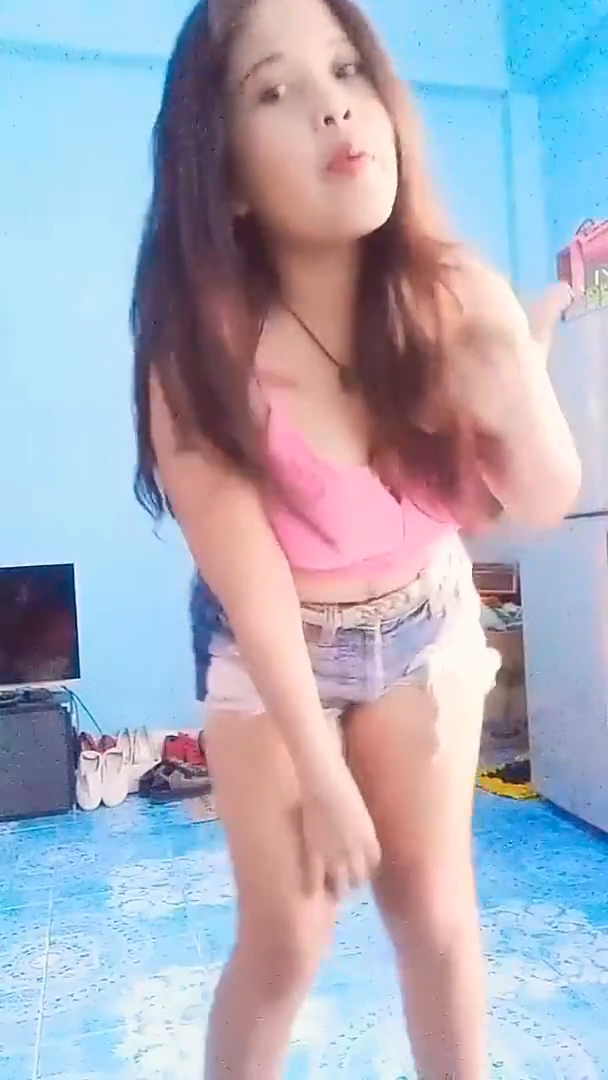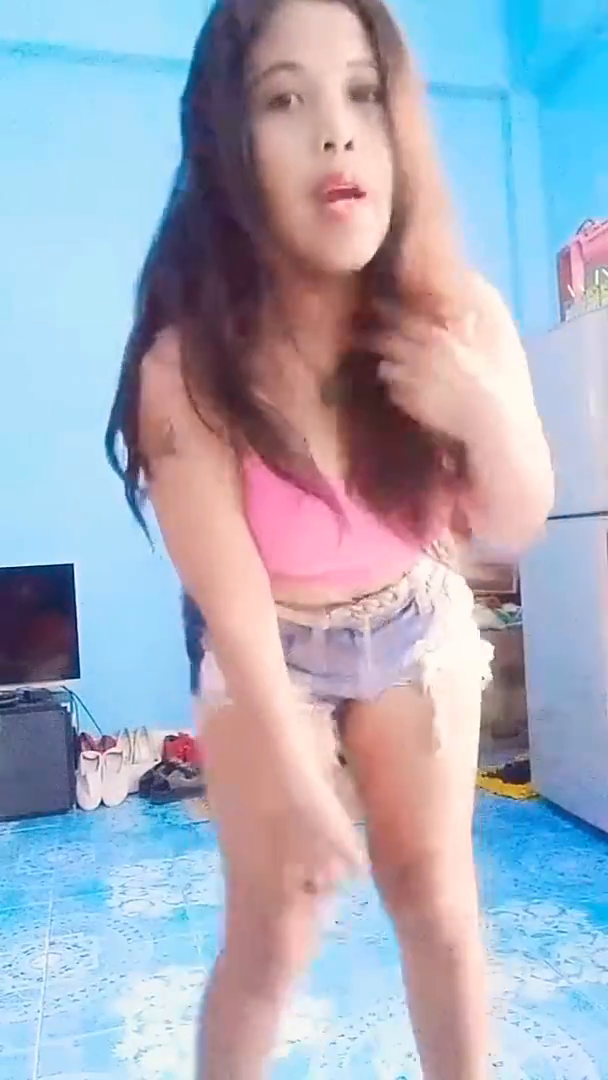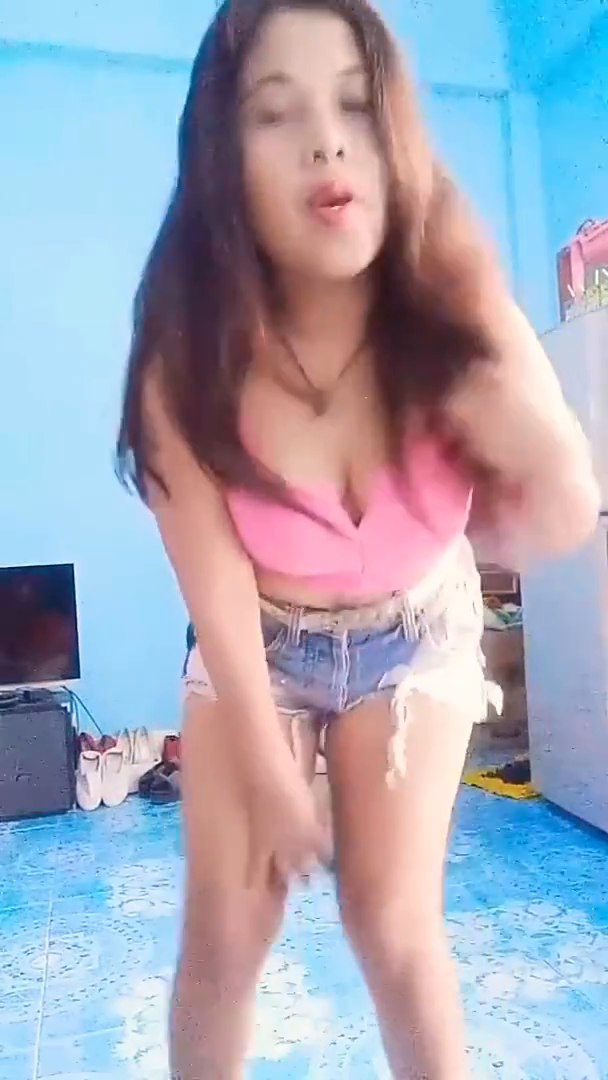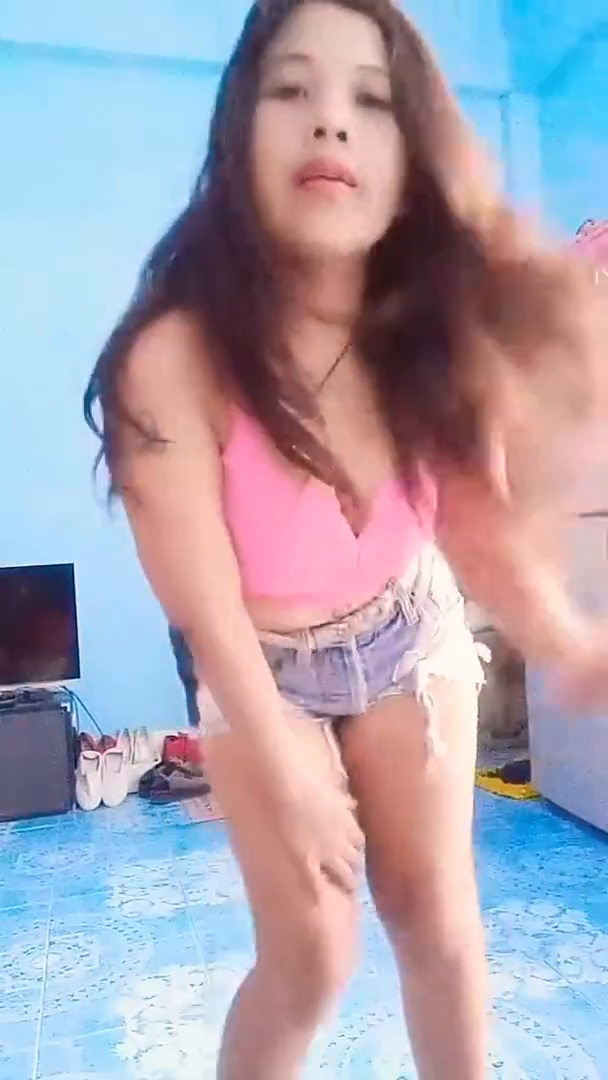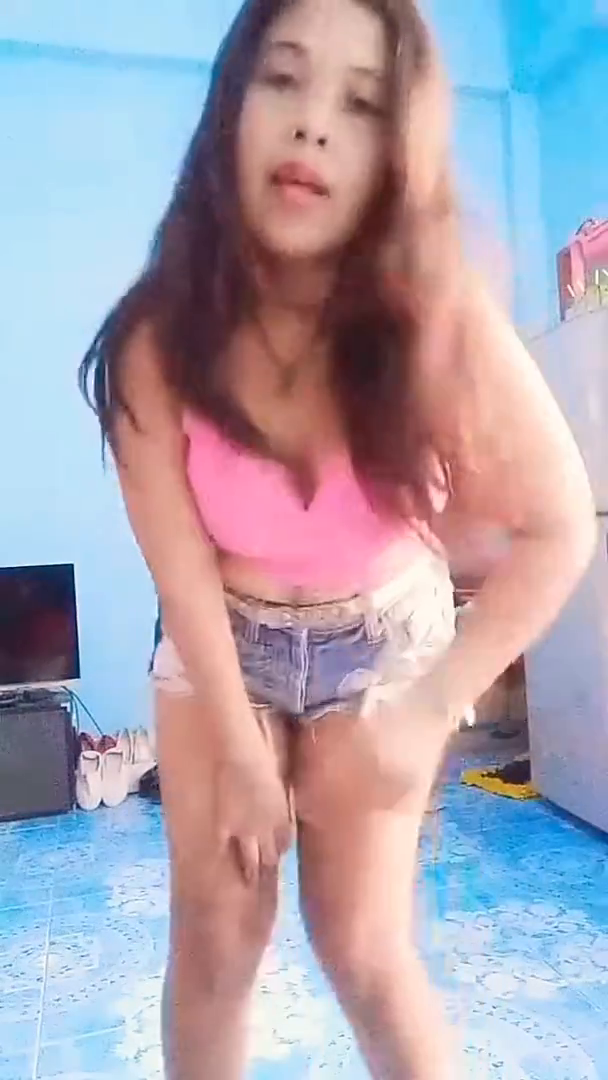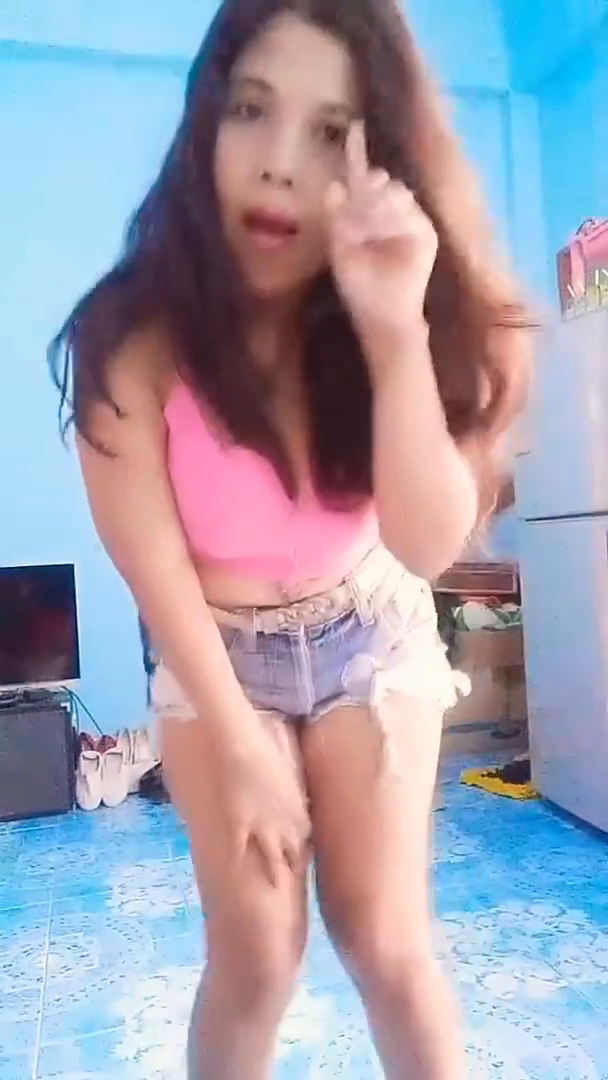
dt=0.4s
person 1, frame 1
left shoulder: (455, 298)
right shoulder: (204, 356)
left elbow: (542, 506)
right elbow: (255, 596)
left wrist: (521, 398)
right wrist: (321, 779)
left hip: (426, 630)
right hip: (271, 654)
left knee: (434, 908)
right knee: (285, 935)
person 1, frame 2
left shoulder: (460, 314)
right shoulder: (188, 367)
left elbow: (513, 527)
right elbow: (232, 604)
left wrist: (493, 425)
right wrist: (296, 790)
left hip: (415, 628)
right hip: (272, 654)
left knee: (438, 903)
right knee: (272, 933)
person 1, frame 3
left shoulder: (466, 322)
right shoulder: (191, 363)
right elbow: (218, 592)
right wrist: (268, 773)
left hip: (415, 642)
right hip: (257, 647)
left knee: (391, 924)
right knee: (225, 928)
person 1, frame 4
left shoulder: (440, 342)
right shoulder: (174, 359)
left elbow: (478, 531)
right elbow: (207, 611)
right wrist: (292, 787)
left hip: (408, 636)
right hip: (262, 671)
left knee: (440, 918)
right knee: (312, 953)
person 1, frame 5
left shoulder: (439, 320)
right shoulder: (162, 334)
left elbow: (560, 525)
right elbow: (182, 565)
left wrist: (428, 709)
right wrist: (240, 752)
left hip: (382, 643)
right hip: (221, 643)
left knee: (360, 946)
right knee: (216, 936)
person 1, frame 6
left shoulder: (396, 319)
right shoulder: (135, 333)
left elbow: (428, 543)
right elbow: (154, 563)
left wrist: (395, 332)
right wrist: (241, 748)
left hip: (369, 638)
right hip: (215, 654)
left knee: (386, 939)
right knee: (257, 951)
